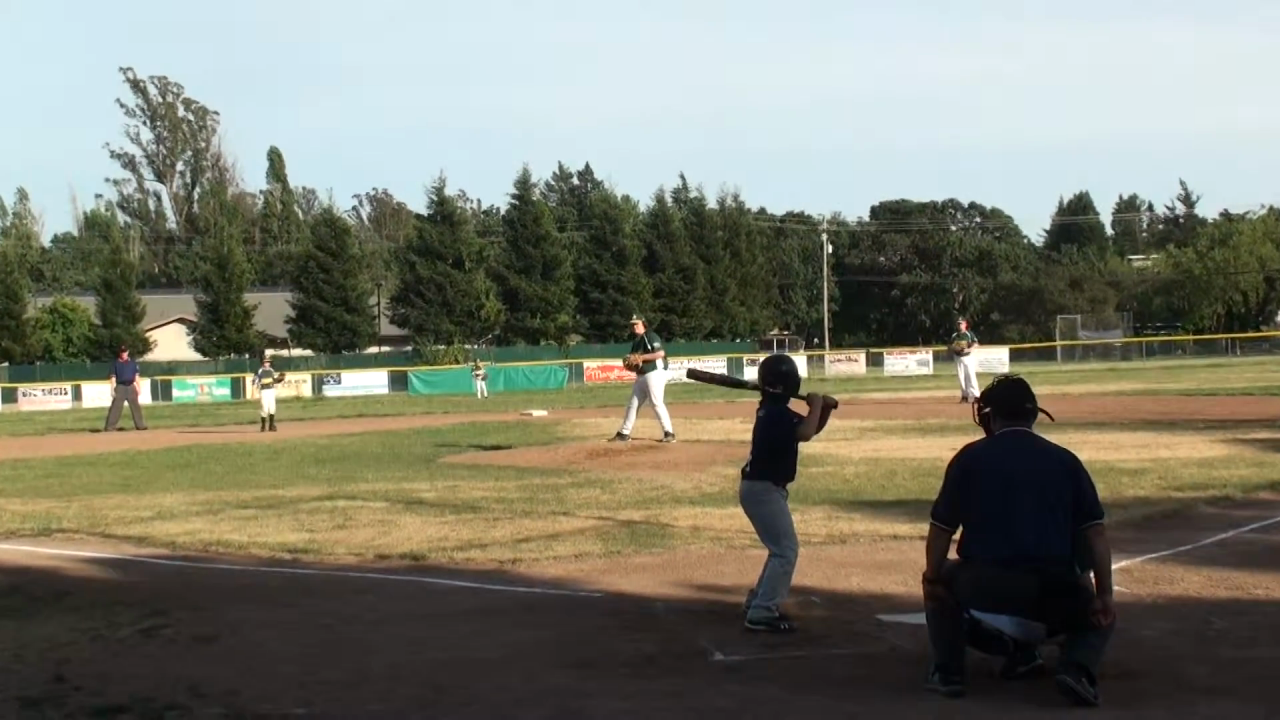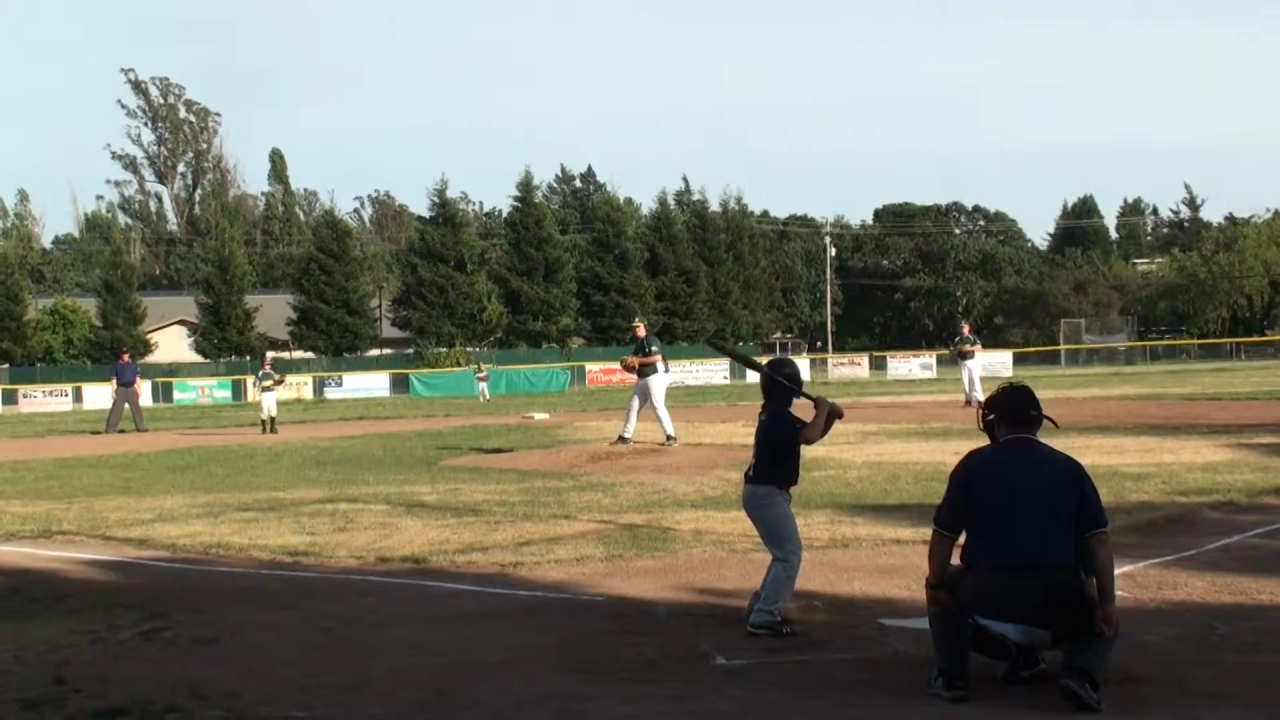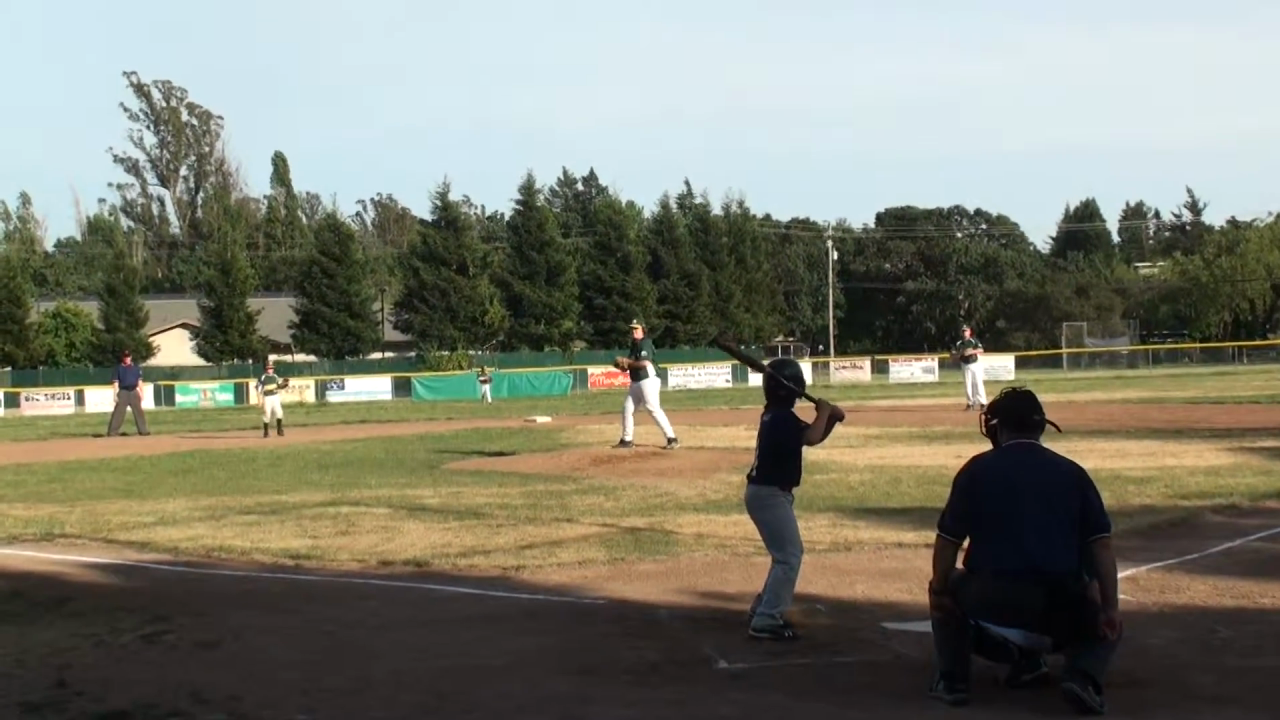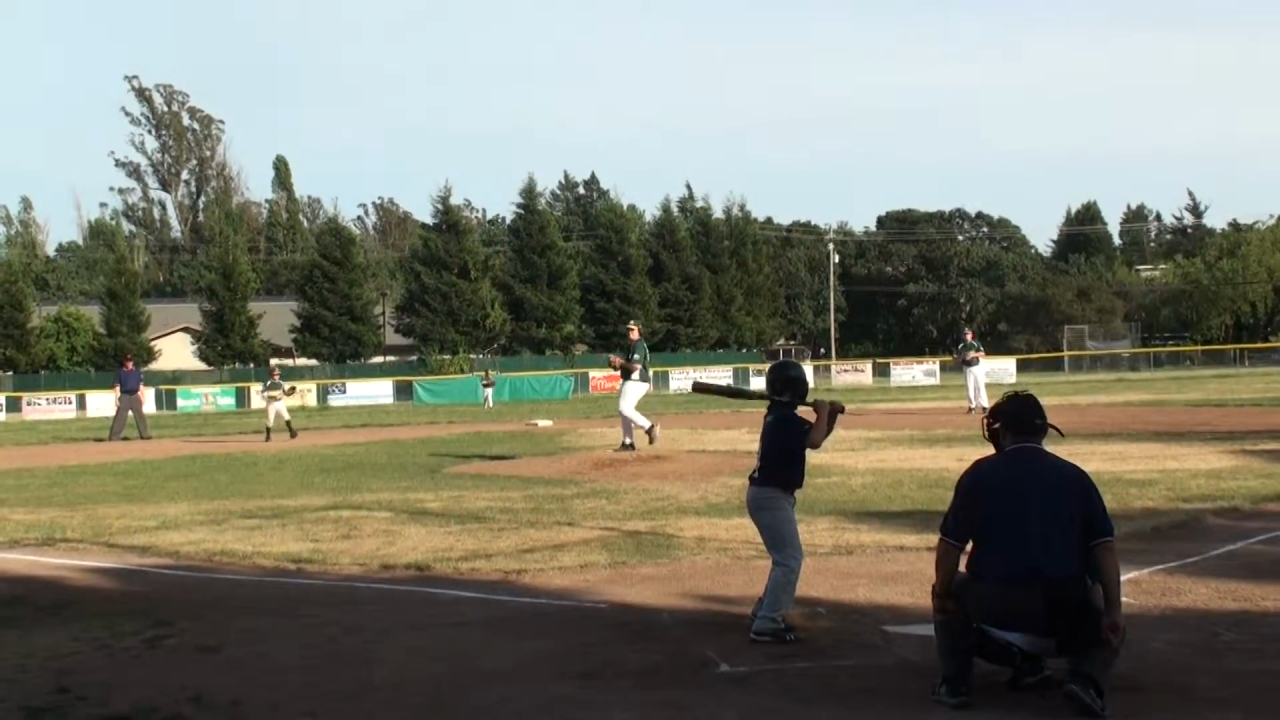
dt=0.2s
person 1, frame 1
left shoulder: (970, 457)
right shoulder: (1064, 459)
left elbow: (941, 529)
right elbow: (1094, 530)
left wrist: (932, 580)
right wrist: (1104, 593)
left hip: (984, 584)
right hip: (1051, 587)
left knee: (942, 581)
right knee: (1098, 615)
left ankle: (947, 671)
right ankle: (1077, 669)
person 1, frame 2
left shoulder: (974, 464)
right shoulder: (1069, 467)
left elbow: (944, 535)
right elbow: (1098, 539)
left wrist: (935, 586)
right wrist: (1106, 603)
left hip: (989, 591)
right hip: (1055, 595)
left knee: (944, 585)
right knee: (1101, 623)
left ankle: (951, 676)
right ankle: (1081, 673)
person 1, frame 3
left shoulder: (977, 469)
right shoulder: (1072, 472)
left elbow: (948, 540)
right elbow: (1101, 544)
left wrist: (939, 592)
right wrist: (1109, 607)
left hip: (991, 596)
right hip: (1058, 602)
left knee: (947, 588)
right knee: (1104, 627)
left ankle: (953, 679)
right ankle: (1083, 676)
person 1, frame 4
left shoulder: (980, 474)
right shoulder: (1075, 476)
left elbow: (950, 544)
right elbow: (1104, 548)
left wrist: (942, 596)
right wrist: (1113, 611)
left hip: (994, 601)
right hip: (1061, 605)
left knee: (950, 592)
right knee: (1107, 632)
left ankle: (955, 683)
right ankle: (1086, 679)
person 2, frame 1
left shoulder: (774, 411)
right shoulder: (776, 413)
left elbow: (811, 429)
right elbow: (805, 433)
left wrist: (824, 409)
right wrist: (815, 405)
left hip: (762, 487)
right hip: (763, 489)
left knee: (781, 548)
right knee: (786, 550)
left ankle: (758, 604)
right ankle: (762, 614)
person 2, frame 2
left shoulder: (775, 414)
right shoulder: (778, 417)
left elbow: (813, 433)
right elbow: (809, 437)
left wrist: (829, 415)
right wrist: (822, 410)
left hip: (765, 490)
right hip: (766, 493)
left knee: (785, 552)
right knee: (789, 554)
left ankle: (761, 607)
right ankle: (763, 618)
person 2, frame 3
left shoulder: (776, 415)
right shoulder: (781, 417)
left elbow: (814, 436)
right elbow: (811, 438)
left wrist: (831, 418)
right wrist: (823, 412)
left hip: (767, 492)
right hip: (769, 494)
left knee: (787, 554)
right knee: (788, 556)
left ankle: (762, 611)
right ankle: (765, 621)
person 2, frame 4
left shoulder: (779, 416)
right shoulder: (785, 418)
left elbow: (816, 435)
right elbow: (814, 441)
left wrist: (831, 414)
right wrist: (823, 412)
left hip: (768, 493)
right hip: (771, 495)
left knee: (786, 557)
right knee: (789, 559)
left ankle: (764, 614)
right ankle: (767, 625)
